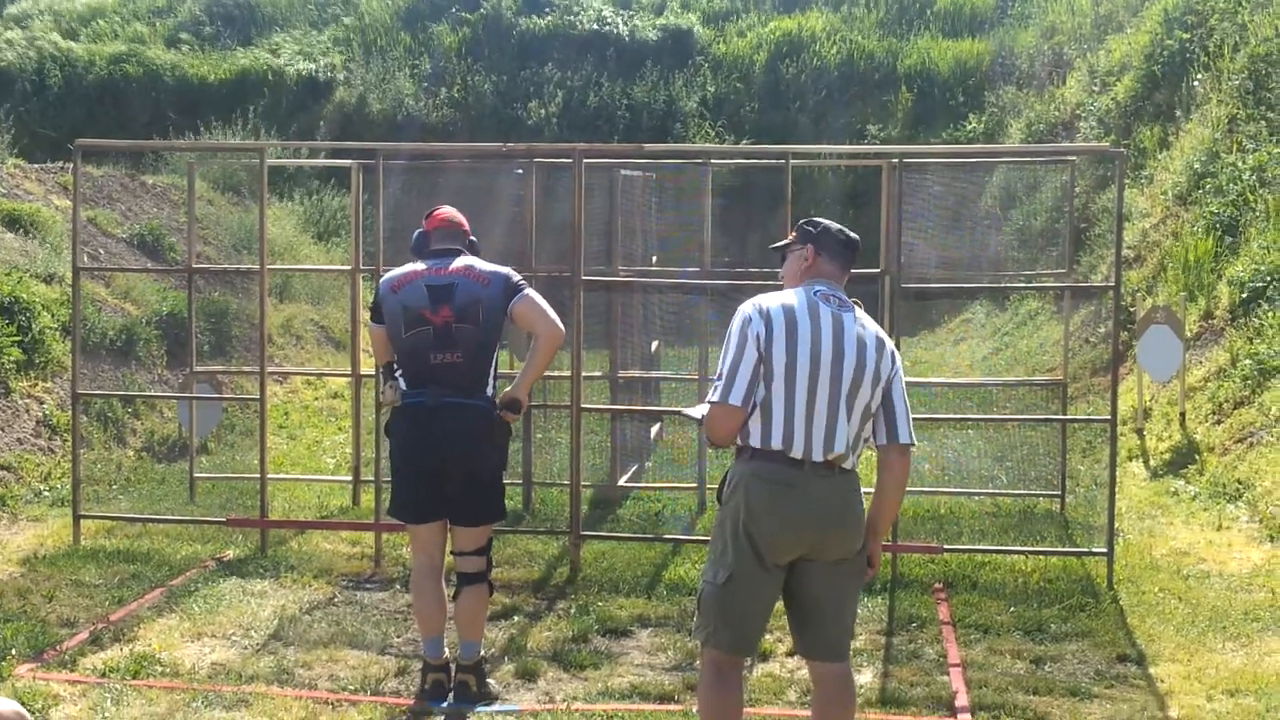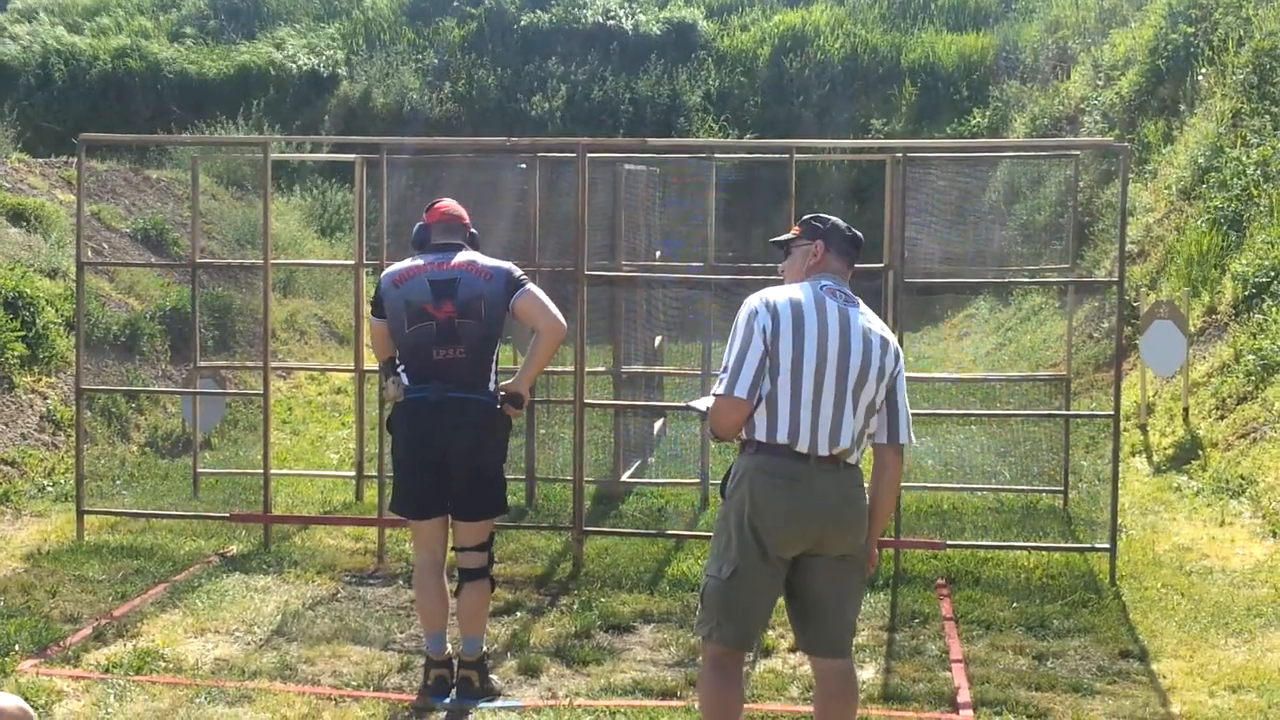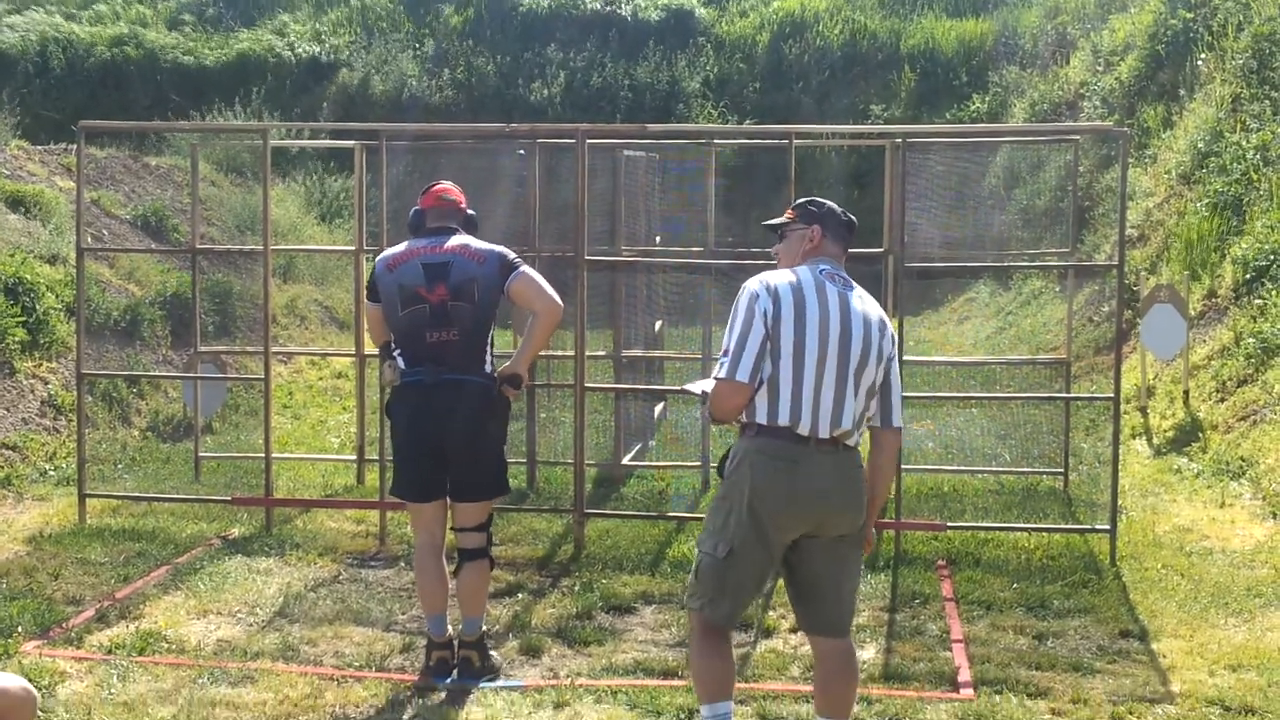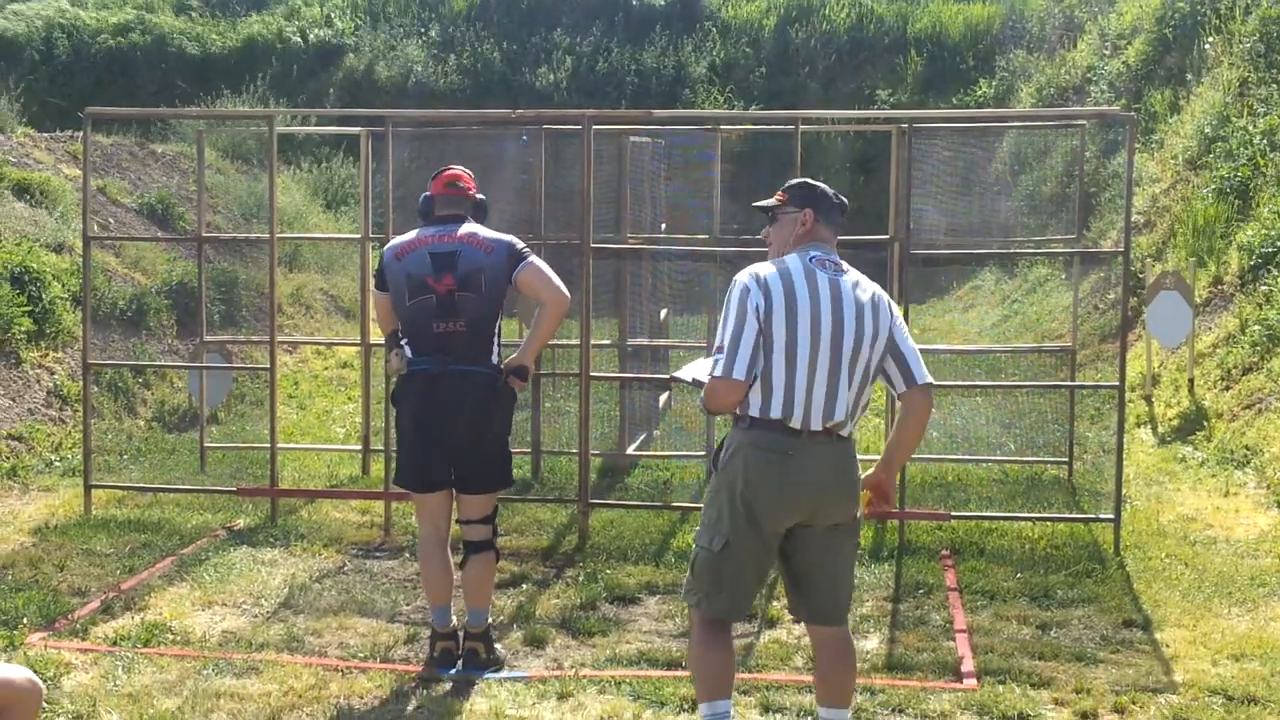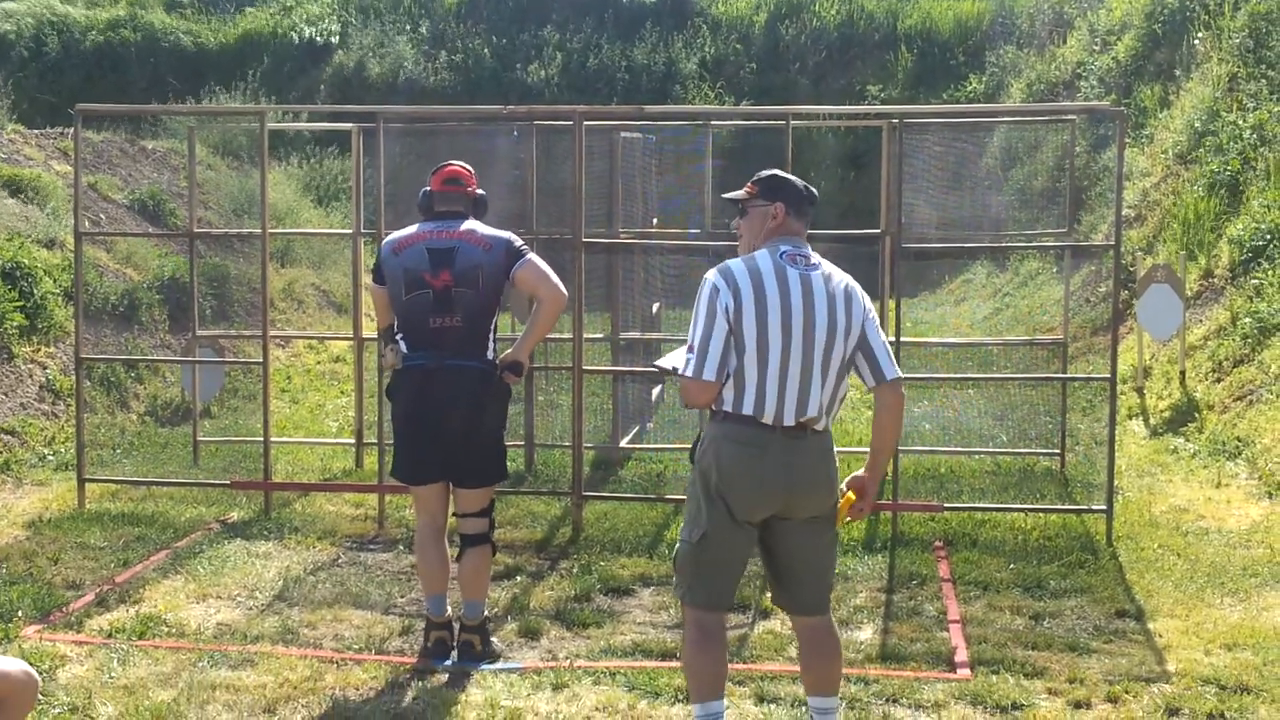
dt=0.2s
person 1, frame 1
left shoulder: (761, 313)
right shoulder: (878, 342)
left elbow: (722, 423)
right elbow: (897, 456)
left wrist: (712, 431)
right wrist: (874, 536)
left hip: (763, 493)
right hip: (837, 501)
left knee: (723, 652)
right knee: (830, 658)
person 1, frame 2
left shoulder: (768, 306)
right shoulder: (881, 337)
left elbow: (728, 414)
right elbow: (891, 455)
left wrist: (721, 428)
right wrist: (870, 537)
left hip: (767, 487)
right hip: (841, 497)
left knee: (723, 646)
right knee: (833, 654)
person 1, frame 3
left shoulder: (766, 289)
right shoulder: (876, 317)
left elbow: (730, 397)
right elbow: (887, 436)
left wrist: (713, 410)
right wrist: (868, 518)
left hip: (766, 469)
right hip: (840, 478)
left knee: (709, 616)
right knee: (832, 634)
person 1, frame 4
left shoulder: (757, 281)
right shoulder: (872, 298)
left elbow: (726, 392)
right elbow: (920, 397)
left wrist: (707, 399)
right wrist: (887, 472)
left hip: (759, 461)
right hip: (833, 467)
left knee: (711, 611)
right knee: (829, 622)
person 1, frame 5
left shoulder: (728, 279)
right shoulder: (846, 291)
left elbow: (699, 391)
right elbow: (890, 392)
left wrist: (683, 387)
right wrist: (873, 474)
left hip: (735, 456)
right hip: (810, 460)
left knee: (703, 611)
right knee: (812, 613)
person 2, frame 1
left shoulder: (391, 284)
right shoulder: (496, 278)
left elbow: (383, 356)
right elbow: (552, 331)
right wrist: (520, 390)
left hip: (413, 427)
right hip: (474, 426)
left knee: (425, 558)
right knee: (473, 558)
left ankle: (434, 671)
right ankle: (469, 672)
person 2, frame 2
left shoulder: (392, 279)
right shoulder: (497, 273)
left elbow: (382, 351)
right elbow: (554, 325)
right wrist: (520, 384)
left hip: (416, 422)
right hip: (475, 420)
left knee: (427, 553)
right knee: (474, 553)
left ankle: (437, 666)
right ankle: (471, 668)
person 2, frame 3
left shoulder: (387, 264)
right shoulder: (491, 256)
left elbow: (378, 335)
right elbow: (550, 306)
right wrist: (518, 365)
left hip: (413, 405)
right hip: (473, 403)
left knee: (427, 537)
right knee: (474, 534)
left ankle: (438, 648)
right ankle: (472, 648)
person 2, frame 4
left shoulder: (395, 252)
right shoulder: (499, 246)
left elbow: (385, 324)
right elbow: (557, 297)
right wrist: (525, 357)
left hip: (419, 396)
right hip: (479, 394)
left knee: (432, 527)
right knee: (479, 525)
left ankle: (442, 639)
right ankle: (478, 640)
person 2, frame 5
left shoulder: (393, 246)
right shoulder: (498, 243)
left elbow: (383, 317)
right elbow: (554, 294)
right wrist: (520, 353)
left hip: (415, 390)
right hip: (474, 389)
left knee: (428, 519)
right knee: (475, 519)
left ankle: (437, 629)
right ankle: (473, 632)
